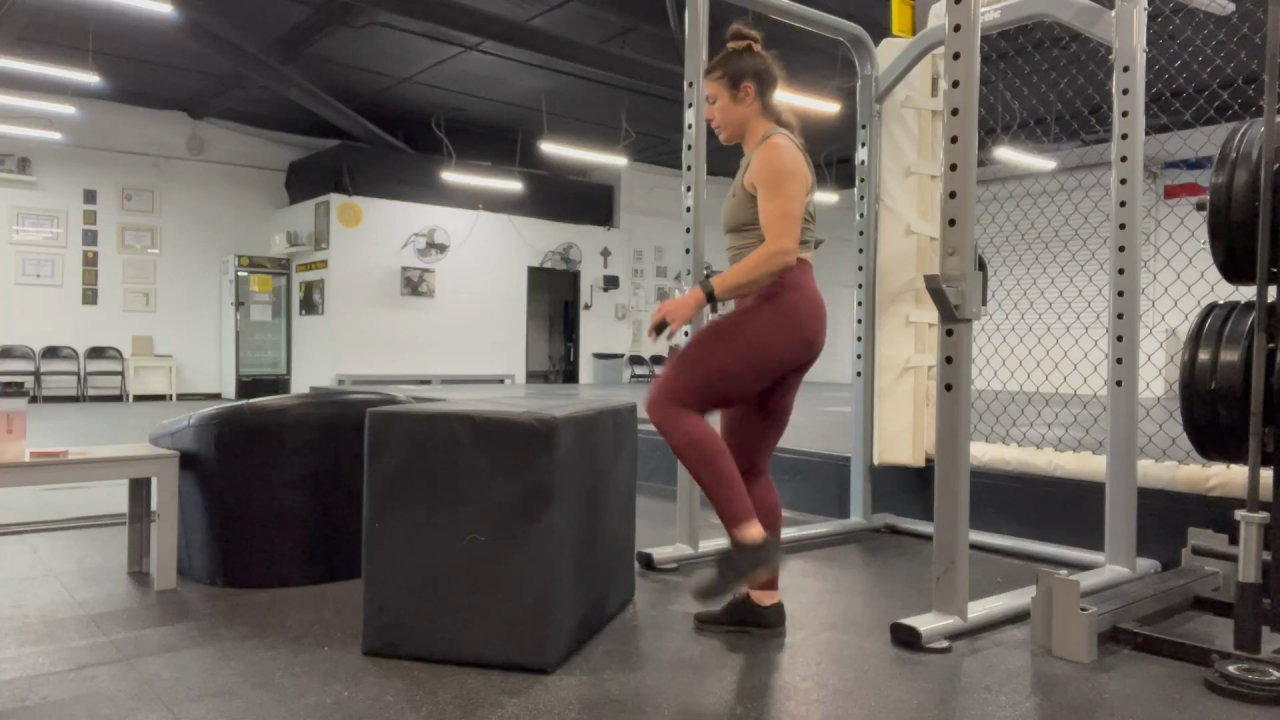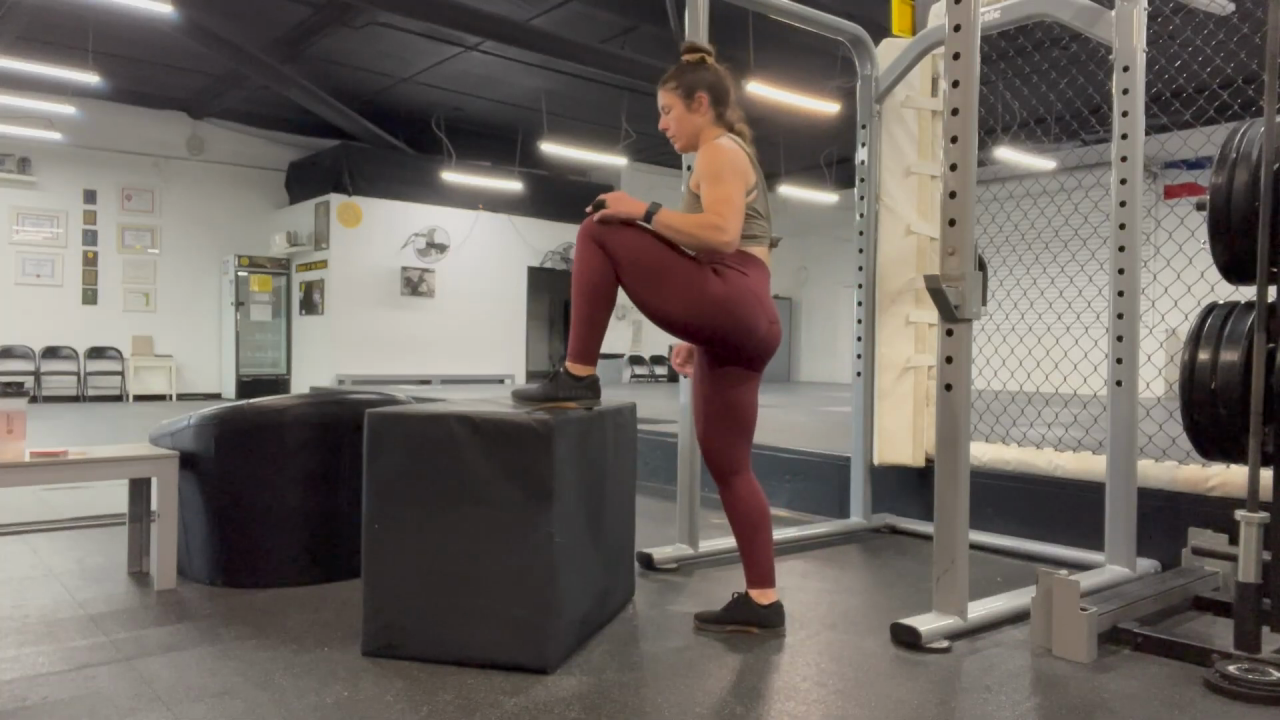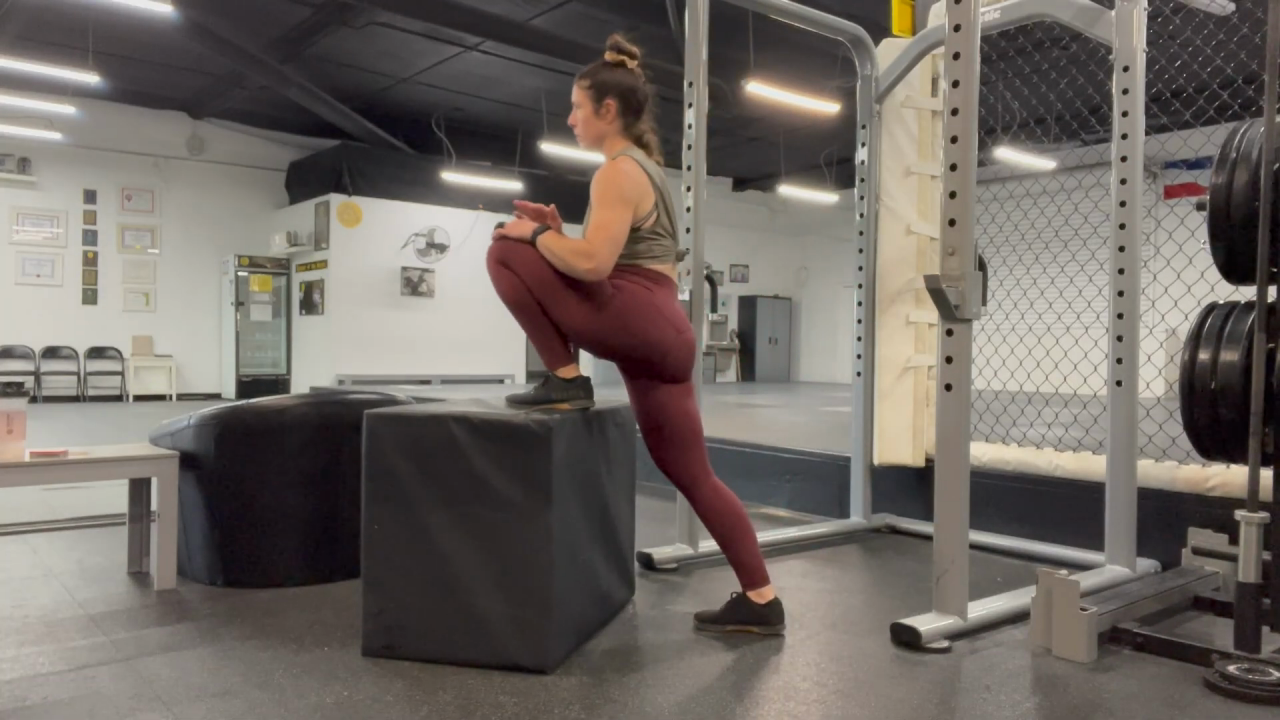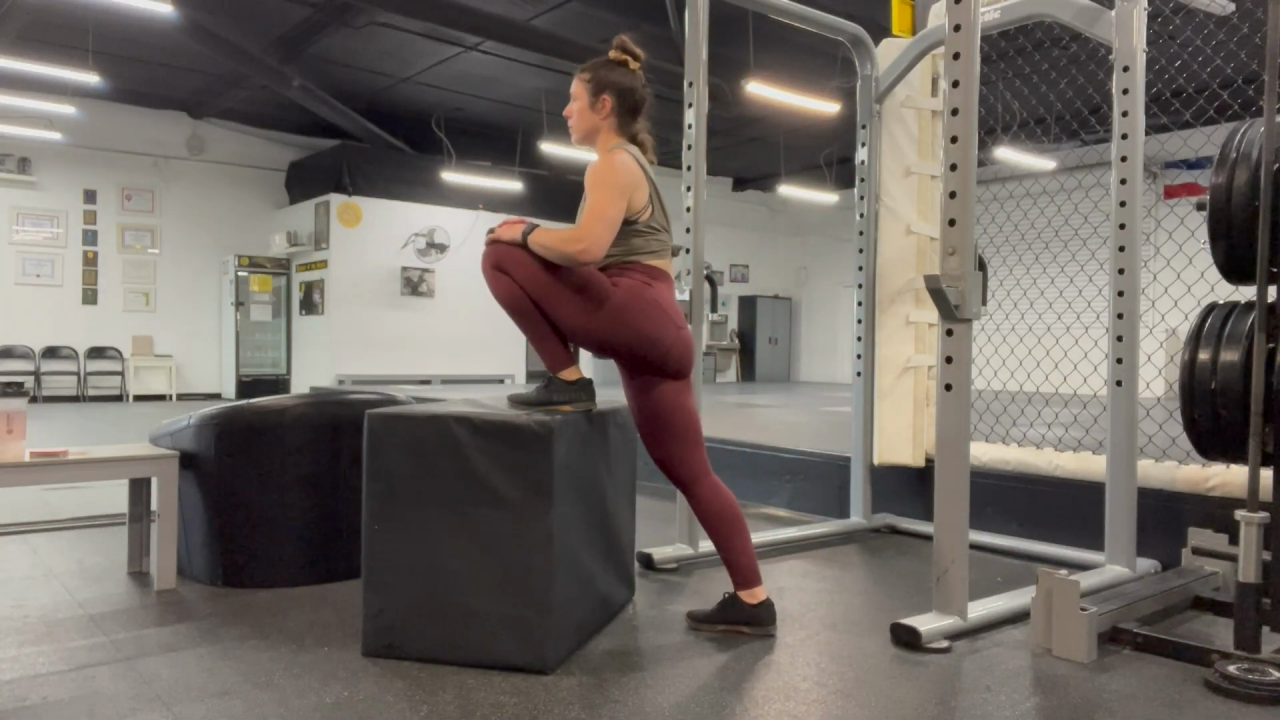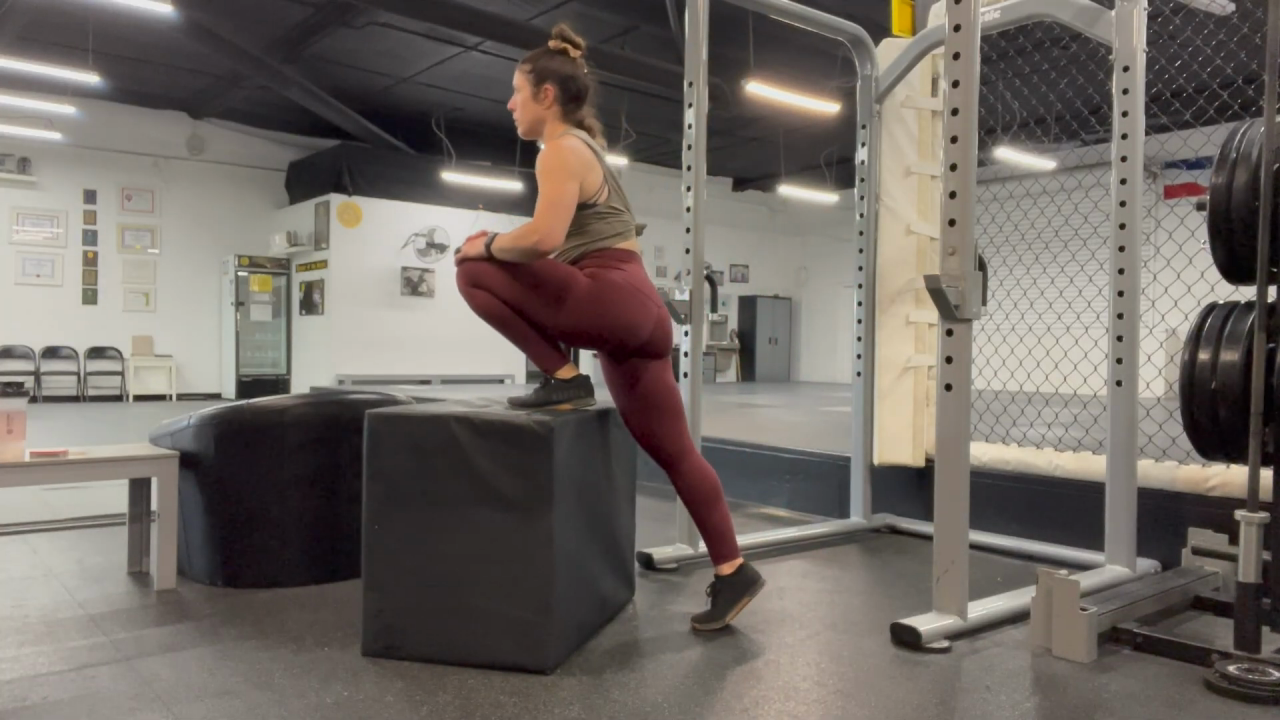
dt=1s
person 1, frame 1
left shoulder: (774, 152)
right shoulder: (766, 156)
left elbow: (780, 252)
left wrist: (701, 296)
right wrist: (719, 300)
left hip: (780, 313)
right hip: (779, 317)
left knee: (669, 403)
right knee: (745, 462)
left ankle: (749, 541)
right ankle: (761, 599)
person 1, frame 2
left shoulder: (719, 151)
right shoulder: (732, 158)
left elbow: (722, 235)
left wrist: (645, 212)
right wrist: (697, 337)
left hip: (727, 307)
right hip: (746, 326)
left knee: (600, 232)
right knee: (728, 466)
left ankle: (578, 376)
right ankle: (762, 602)
person 1, frame 3
left shoulder: (617, 171)
right shoulder: (639, 167)
left elbow: (594, 264)
left wrist: (535, 235)
right wrist: (556, 229)
left hip: (636, 323)
right hip: (664, 335)
left knee: (506, 251)
right knee: (693, 475)
left ankle: (565, 380)
right ankle: (760, 599)
person 1, frame 4
left shoulder: (611, 164)
right shoulder: (630, 162)
left elbow: (586, 248)
left wrist: (525, 233)
right wrist: (540, 237)
left hip: (635, 320)
right hip: (657, 330)
left knee: (501, 255)
right knee: (691, 473)
left ankle: (566, 381)
right ankle: (751, 599)
person 1, frame 5
left shoulder: (560, 150)
right shoulder: (582, 146)
left elbow: (543, 238)
left wrist: (487, 243)
right wrist: (501, 244)
left hip: (612, 305)
right hip: (634, 312)
left knee: (475, 272)
right knee: (674, 452)
left ankle: (563, 379)
right ankle: (732, 573)
